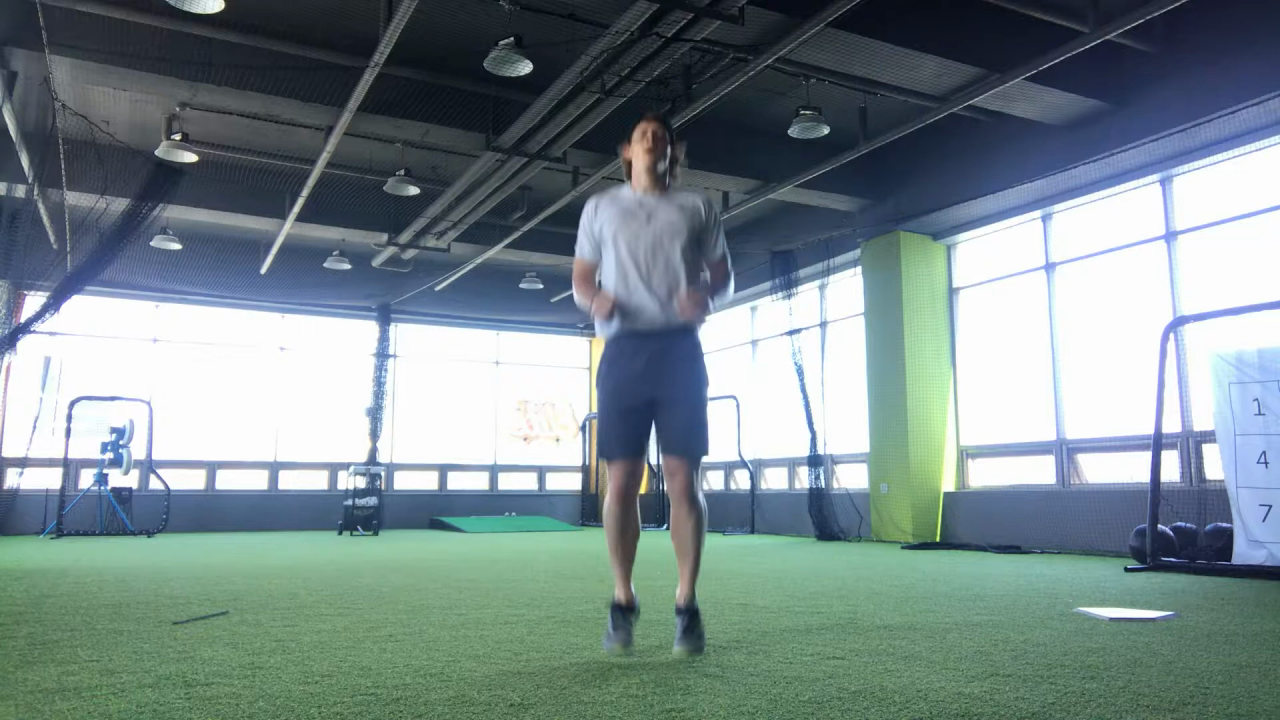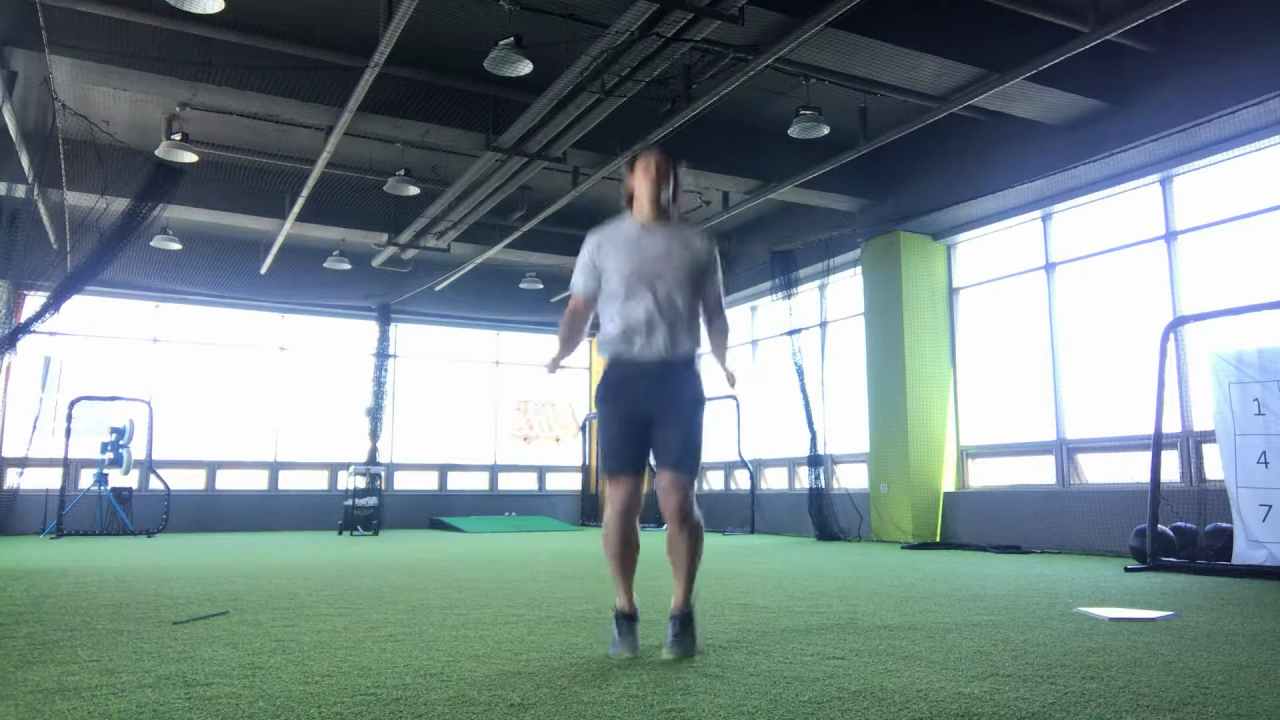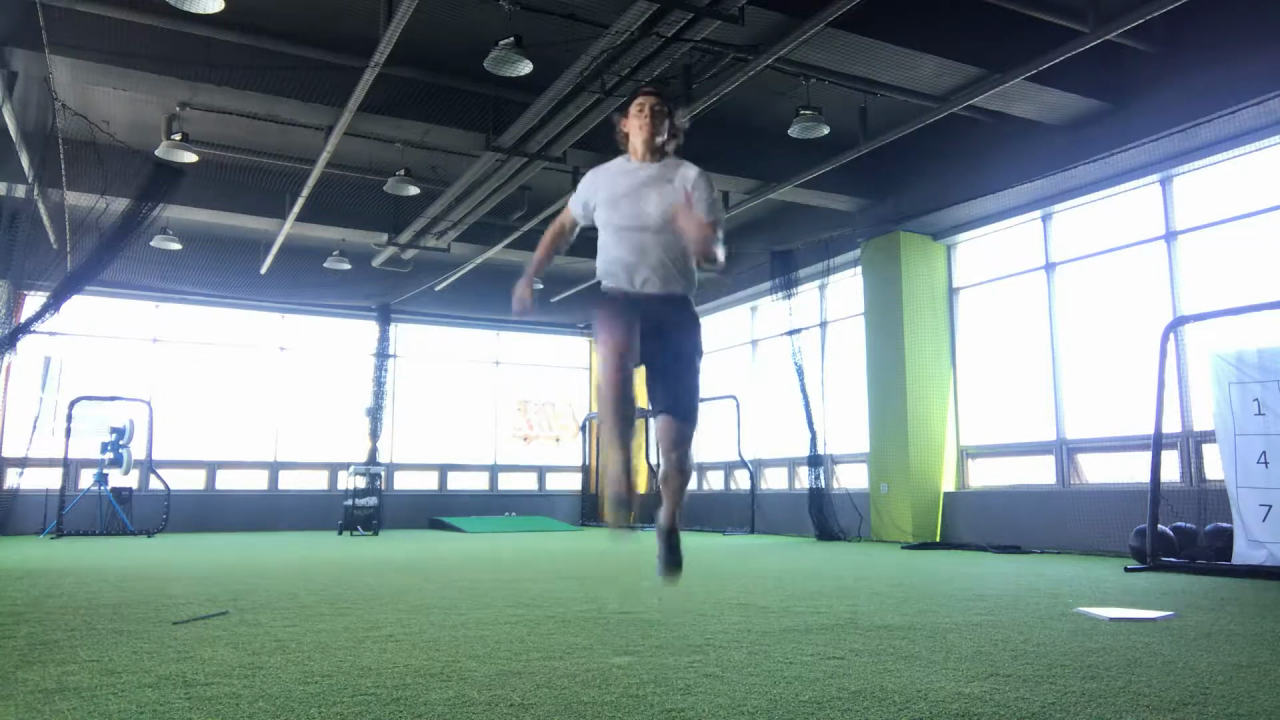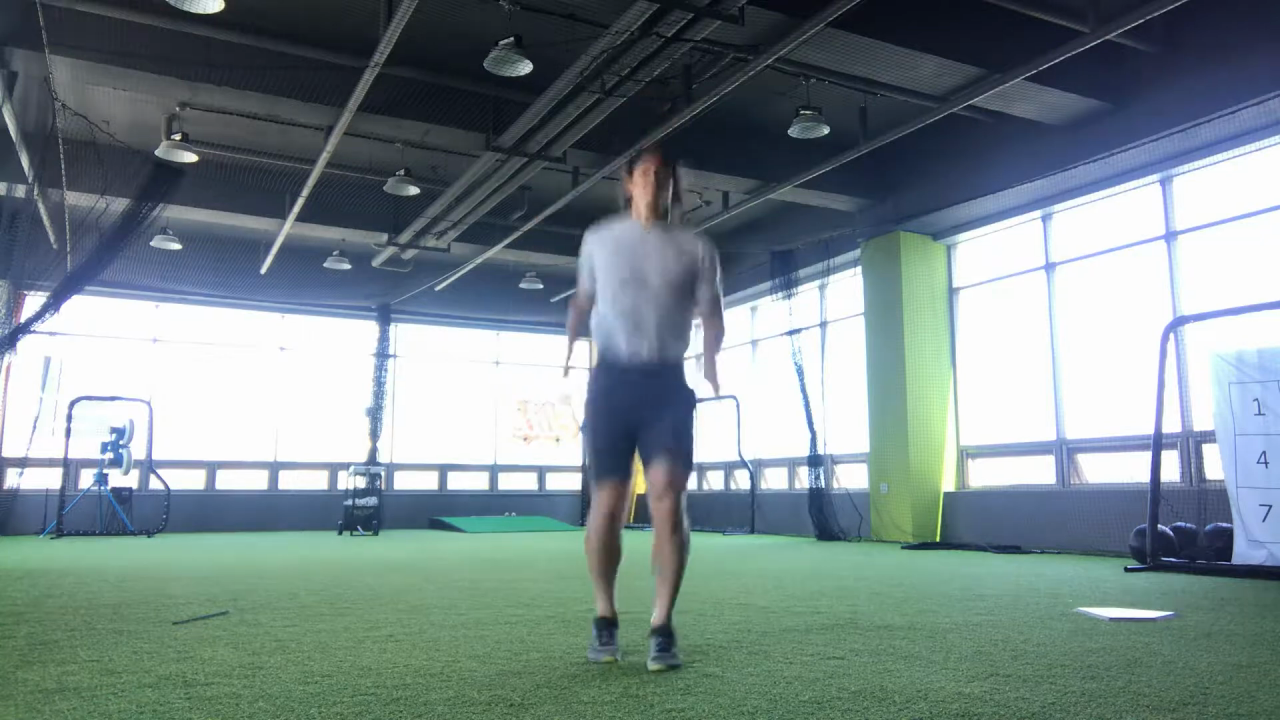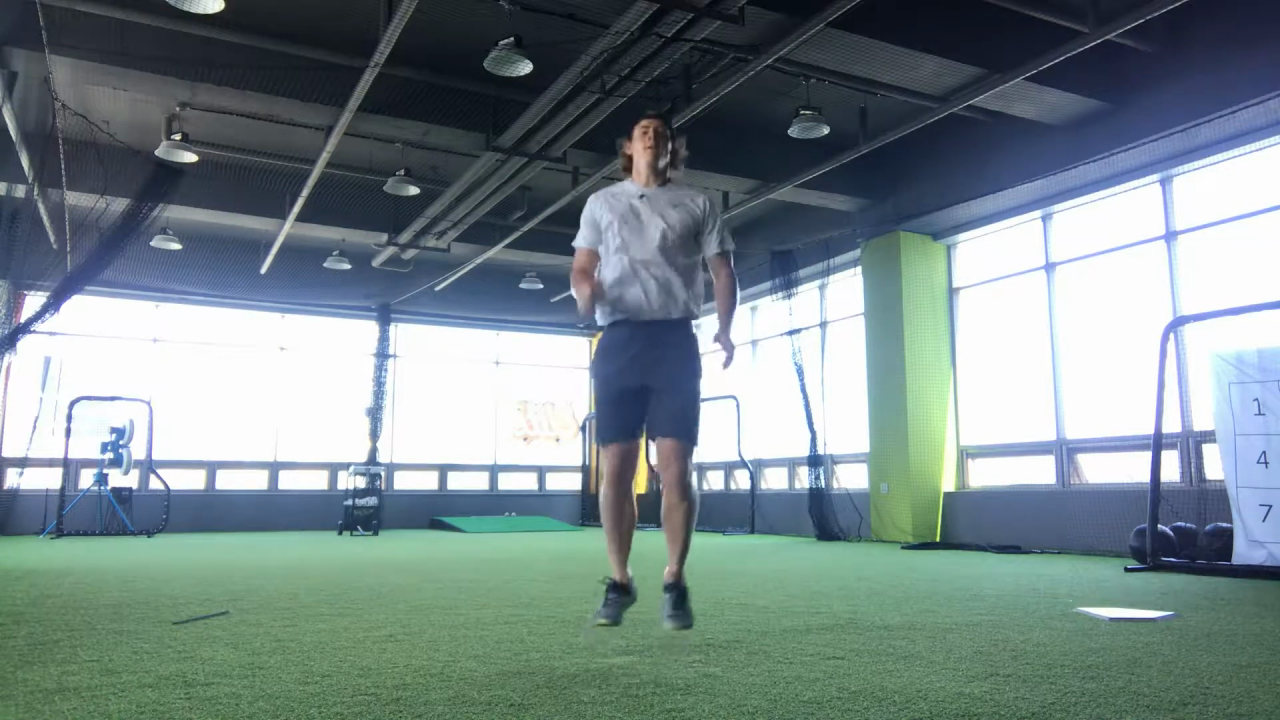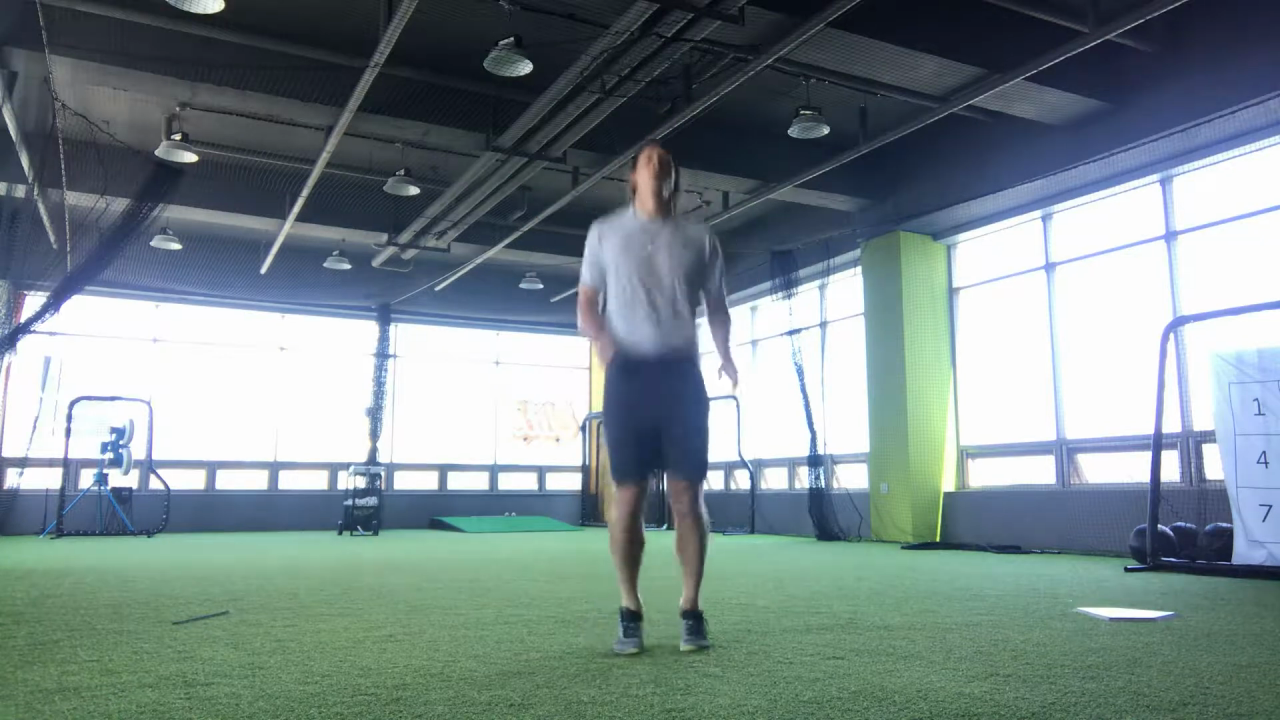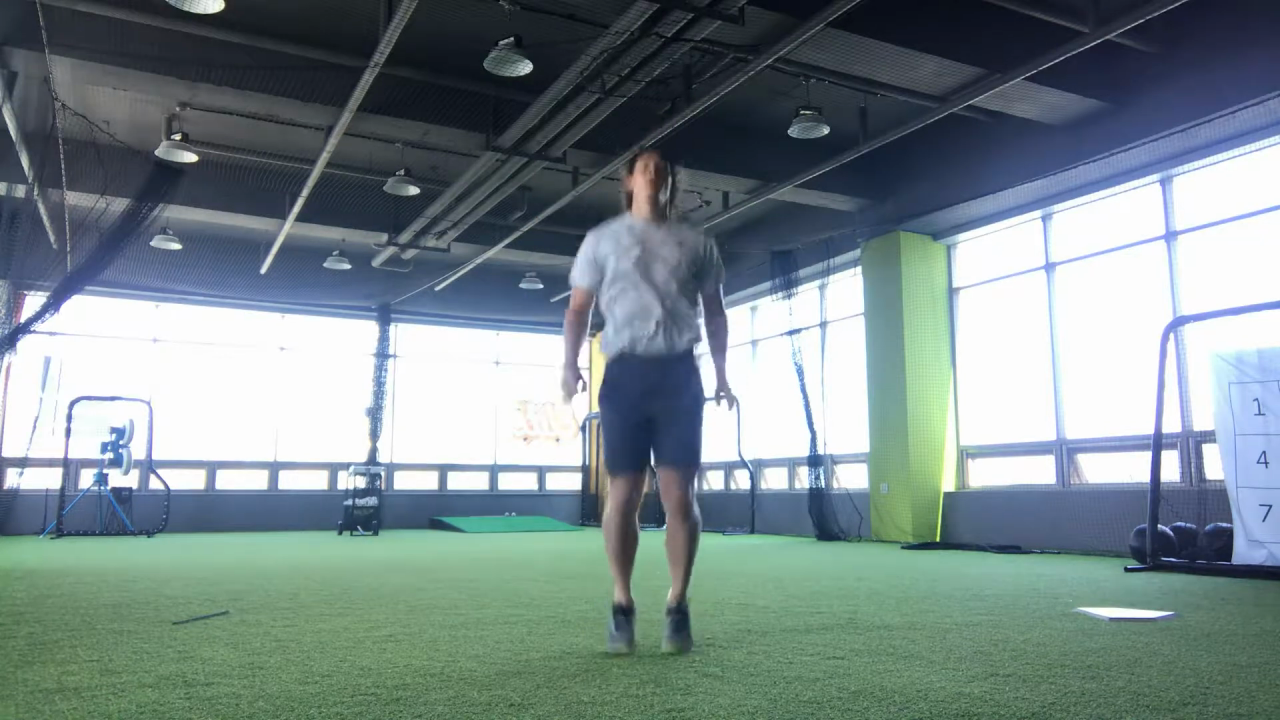
dt=0.3s
person 1, frame 1
left shoulder: (697, 207)
right shoulder: (601, 207)
left elbow: (723, 275)
right elbow: (582, 275)
left wrist: (708, 297)
right wrist: (594, 299)
left hip: (679, 348)
right hip: (624, 350)
left knee: (683, 479)
right knee: (621, 483)
left ankle: (686, 605)
right ankle: (623, 600)
person 1, frame 2
left shoulder: (697, 243)
right shoulder: (602, 240)
left elbow: (714, 312)
right elbow: (579, 309)
left wrist: (723, 358)
right wrist: (563, 350)
left hip: (677, 379)
right hip: (622, 379)
left knee: (678, 498)
right knee: (622, 501)
left ankle: (681, 612)
right ankle: (625, 611)
person 1, frame 3
left shoulder: (692, 177)
right shoulder: (597, 179)
left elbow: (711, 254)
right elbow: (564, 224)
left wrist: (705, 242)
right wrist: (531, 273)
left hip: (673, 310)
right hip: (618, 306)
left knee: (675, 438)
right knee: (615, 352)
left ankle: (667, 523)
right ankle: (619, 486)
person 1, frame 4
left shoulder: (695, 246)
right shoulder: (600, 238)
left elbow: (711, 315)
right elbow: (584, 300)
left wrist: (711, 365)
right wrist: (568, 352)
left hip: (667, 380)
right hip: (615, 379)
left knee: (667, 499)
right knee: (608, 506)
left ankle: (662, 628)
right ankle: (605, 620)
person 1, frame 5
left shoulder: (697, 205)
right shoulder: (601, 202)
left elbow: (722, 273)
right elbow: (582, 269)
left wrist: (724, 328)
right wrist: (585, 290)
left hip: (673, 338)
right hip: (620, 340)
left knee: (675, 464)
right knee: (617, 464)
left ankle: (674, 581)
right ankle: (619, 581)
person 1, frame 6
left shoulder: (699, 237)
right shoulder: (605, 233)
left elbow: (716, 304)
right elbow: (587, 303)
left wrist: (725, 354)
right wrist: (600, 336)
left hip: (682, 373)
right hip: (628, 373)
left knee: (687, 499)
right knee: (628, 501)
left ankle: (691, 609)
right ankle: (630, 611)
person 1, frame 7
left shoulder: (696, 242)
right shoulder: (601, 239)
left elbow: (714, 312)
right elbow: (578, 308)
left wrist: (721, 373)
right wrist: (571, 364)
left hip: (678, 373)
right hip: (625, 372)
left knee: (678, 494)
right knee: (623, 494)
left ankle: (677, 606)
right ankle: (622, 606)
